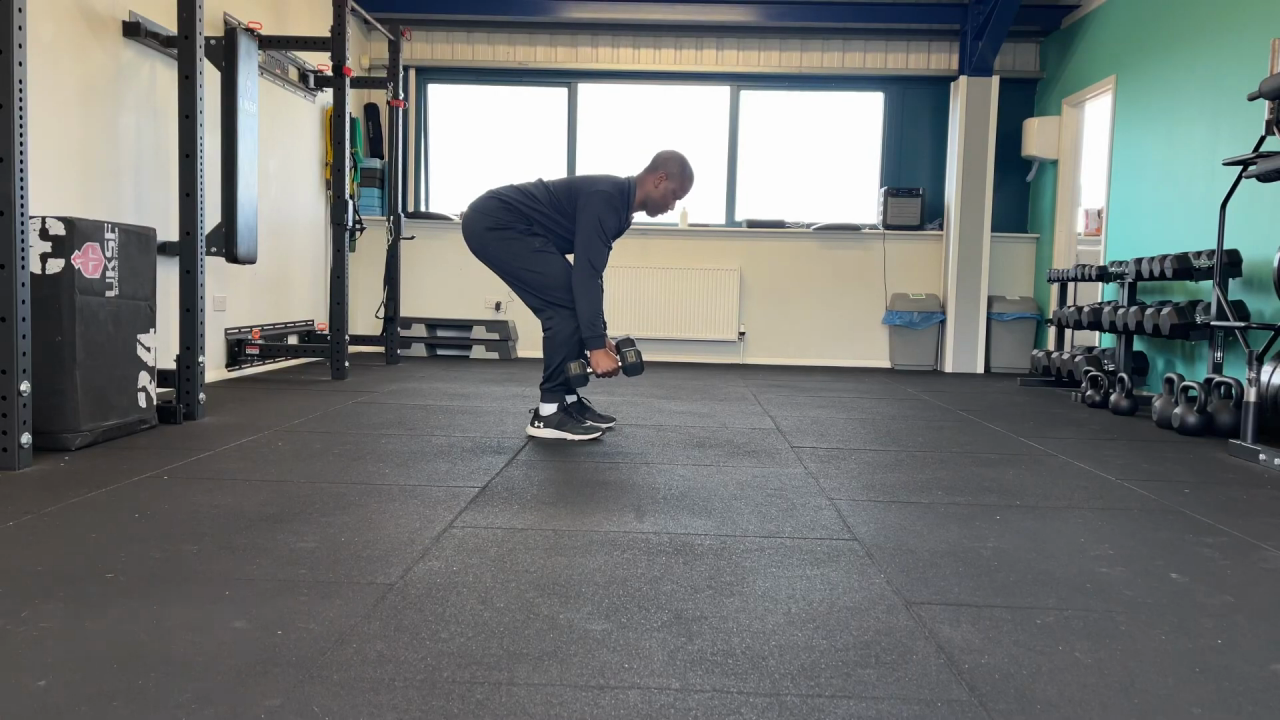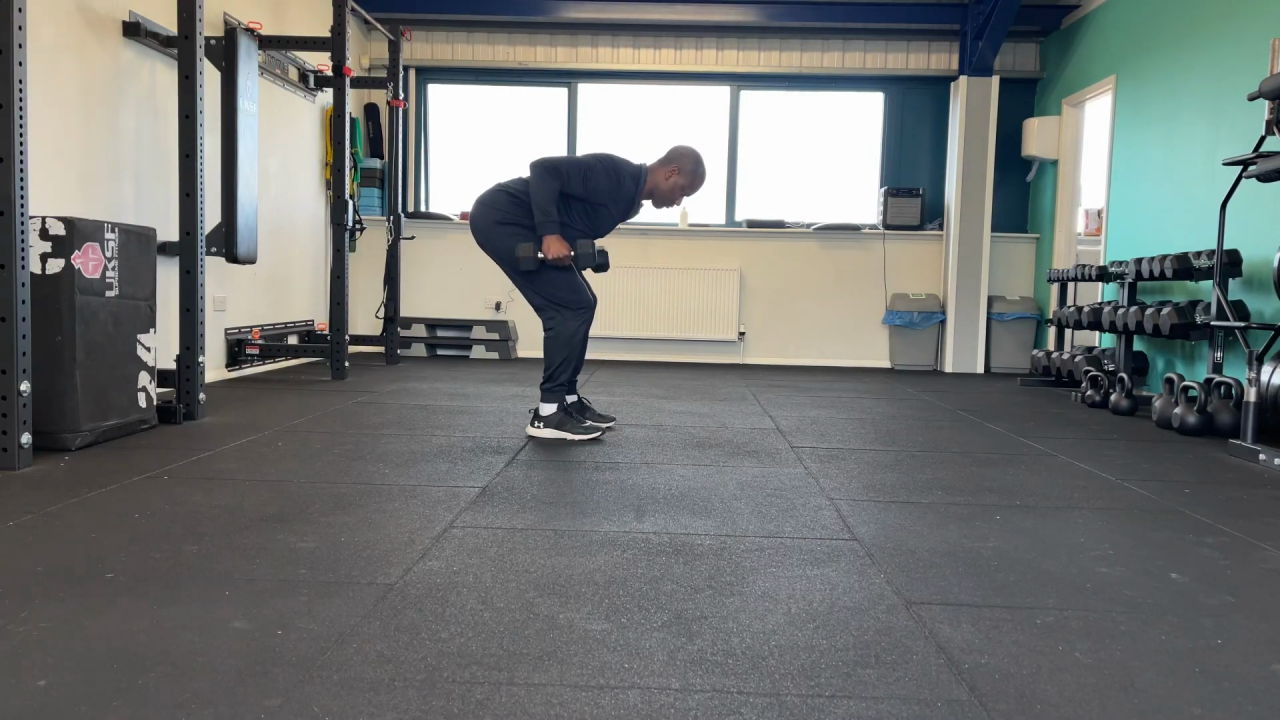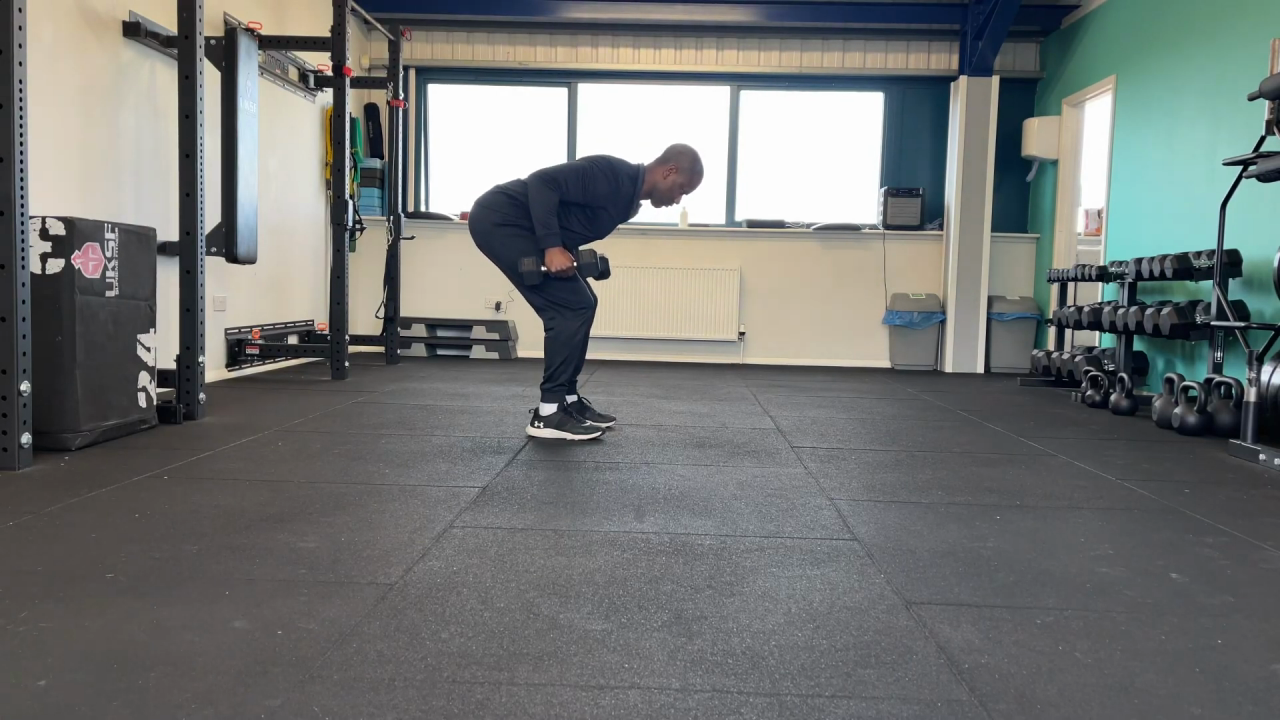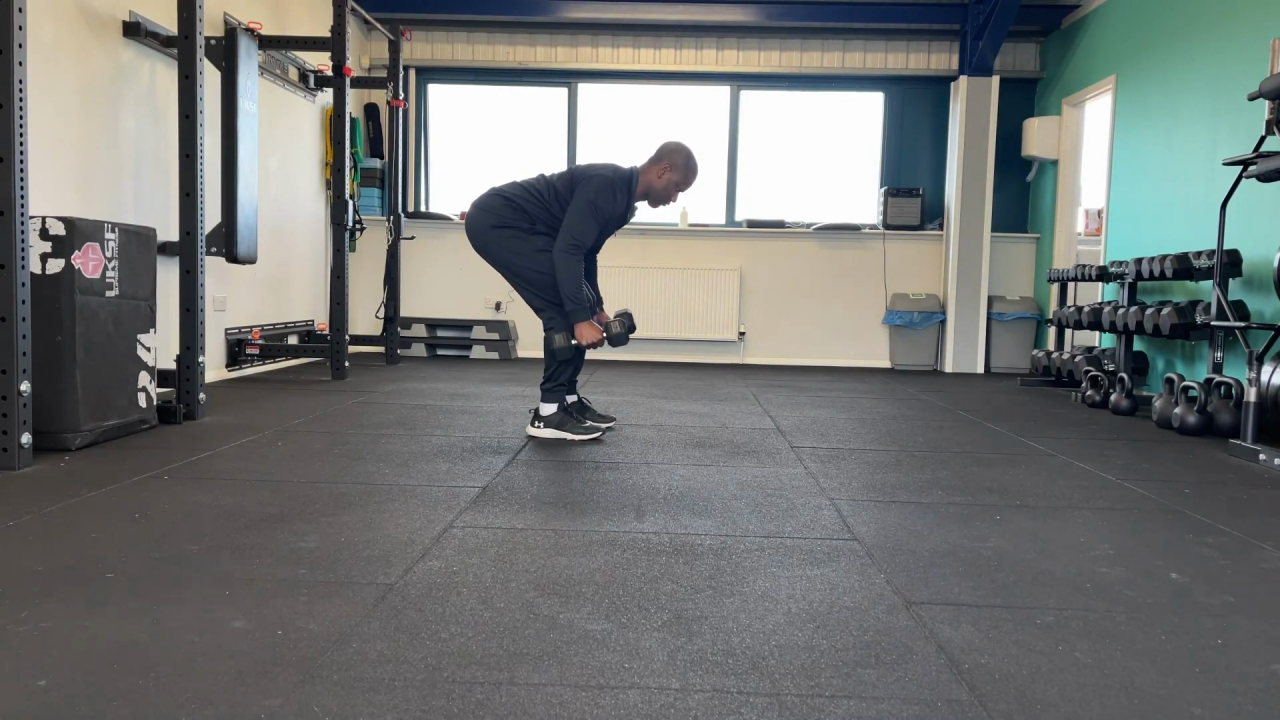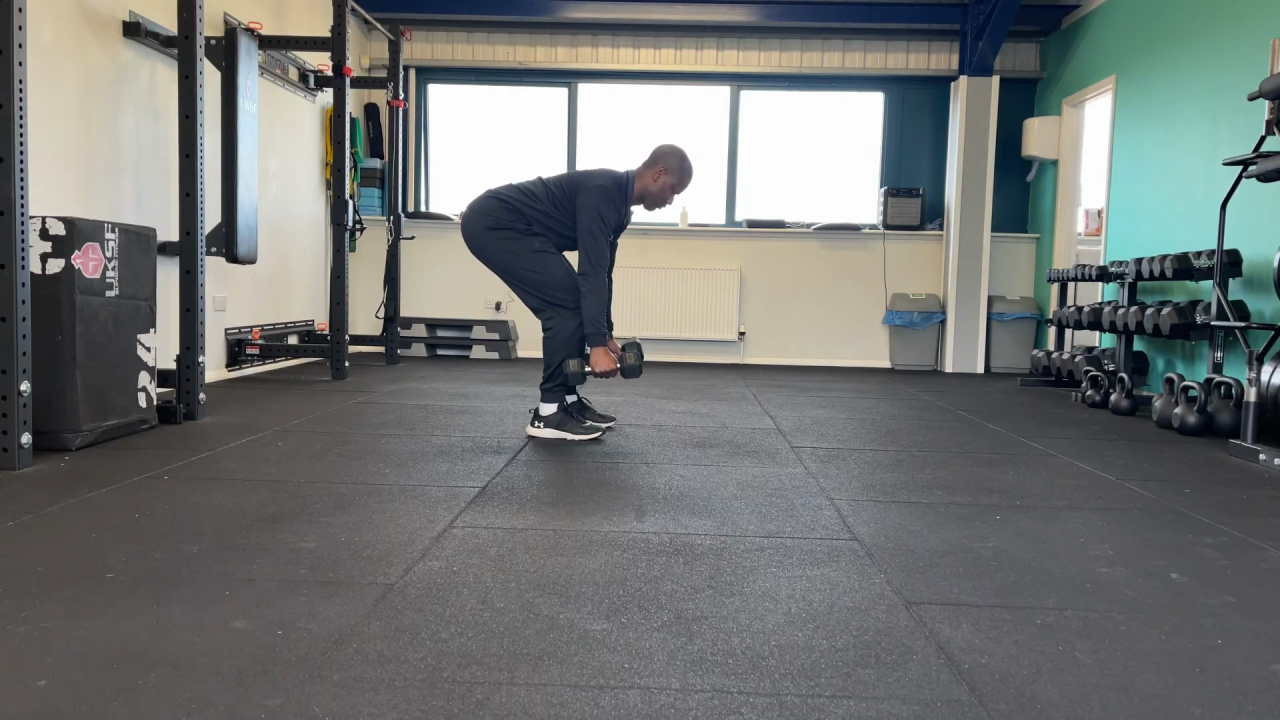
dt=1s
person 1, frame 1
left shoulder: (619, 204)
right shoulder: (606, 199)
left elbow: (589, 273)
right elbow: (585, 275)
left wrist: (599, 336)
right wrist: (595, 347)
left hip: (501, 224)
right hip: (493, 223)
left knee: (571, 307)
right knee: (566, 306)
left ankle: (566, 401)
right ankle: (549, 413)
person 1, frame 2
left shoulder: (630, 198)
right shoulder: (615, 175)
right elbow: (543, 168)
right wrist: (550, 233)
left hip: (514, 221)
right hip: (499, 217)
left knee: (580, 304)
right knee: (571, 306)
left ankle: (566, 400)
right ankle: (548, 413)
person 1, frame 3
left shoulder: (628, 197)
right shoulder: (613, 176)
right elbow: (542, 181)
left wrist: (573, 260)
right wrist: (552, 246)
left hip: (518, 223)
right hip: (499, 219)
left knee: (580, 304)
right knee: (571, 307)
left ankle: (567, 400)
right ankle: (548, 414)
person 1, frame 4
left shoulder: (623, 197)
right shoulder: (606, 185)
left elbow: (586, 252)
right elbow: (568, 249)
left wrist: (594, 307)
right wrist: (582, 318)
left hip: (508, 224)
right hip: (496, 222)
left knee: (575, 305)
right knee: (566, 309)
left ankle: (567, 401)
right ankle: (549, 414)
person 1, frame 5
left shoulder: (618, 202)
right shoulder: (604, 193)
left elbow: (602, 272)
right elbow: (591, 272)
left wrist: (605, 335)
right wrist: (597, 344)
left hip: (505, 226)
right hip: (493, 223)
left knee: (571, 305)
right knee: (568, 304)
left ankle: (566, 401)
right ankle: (549, 413)
